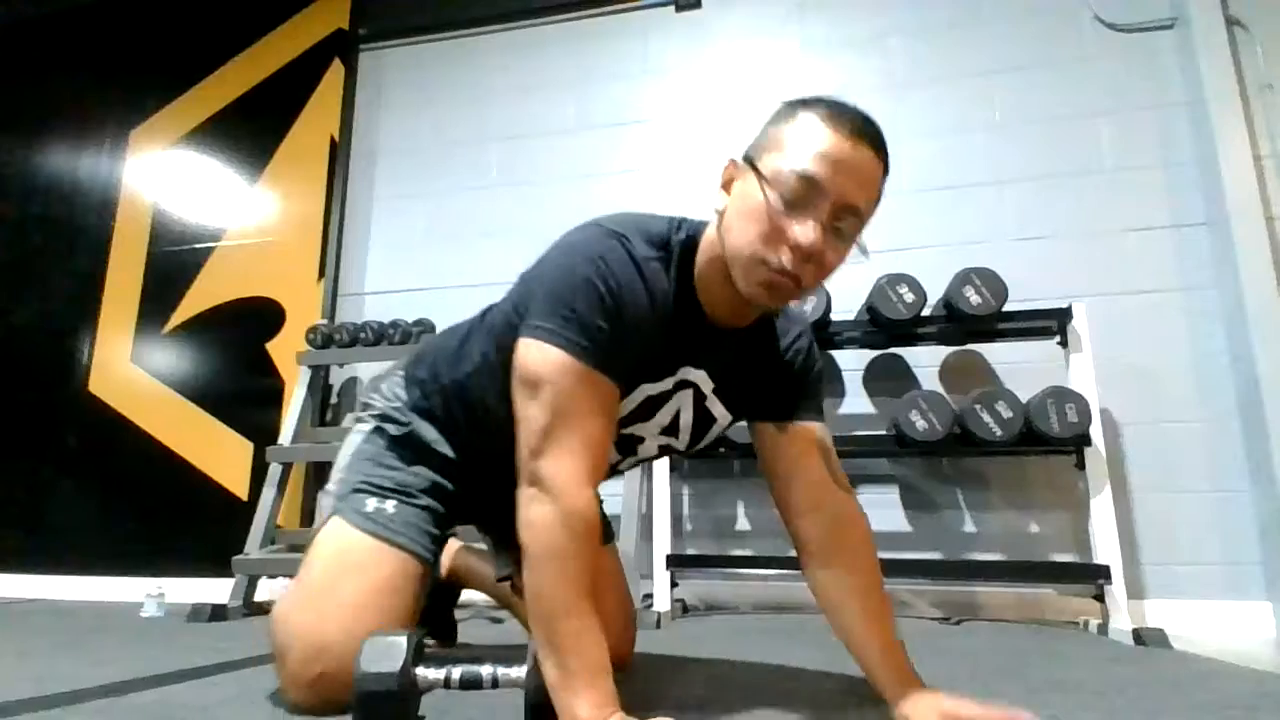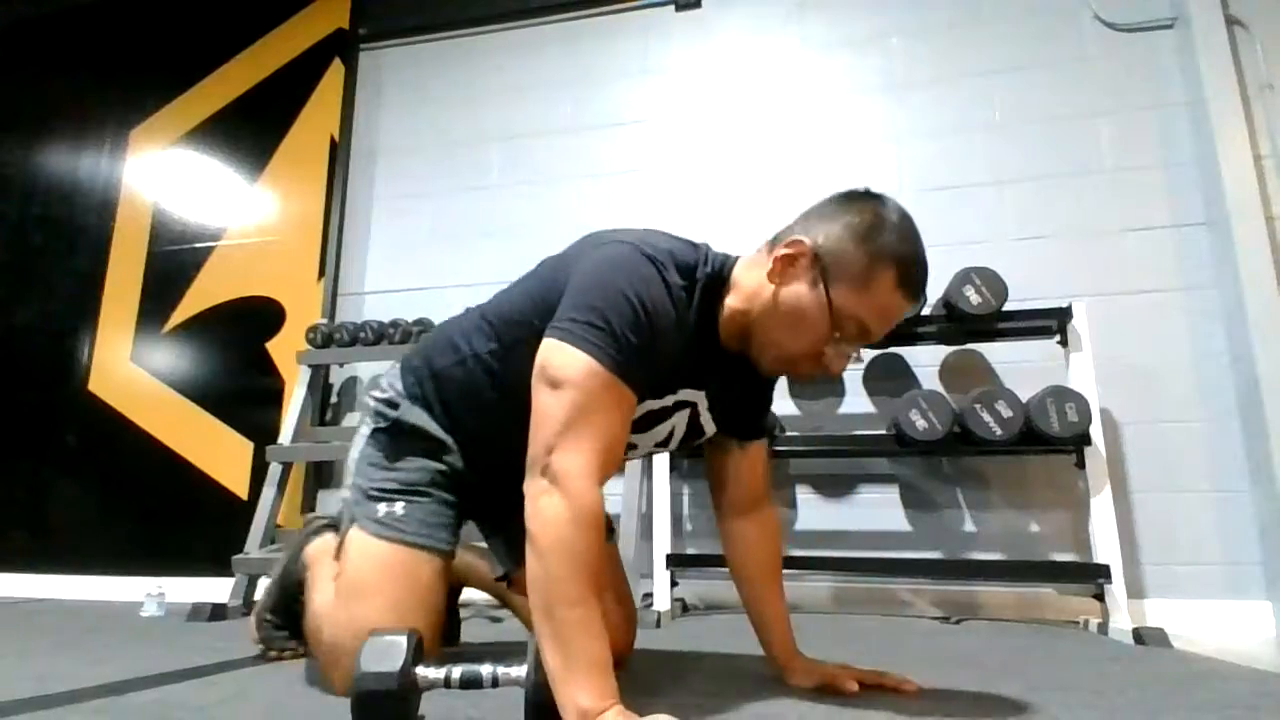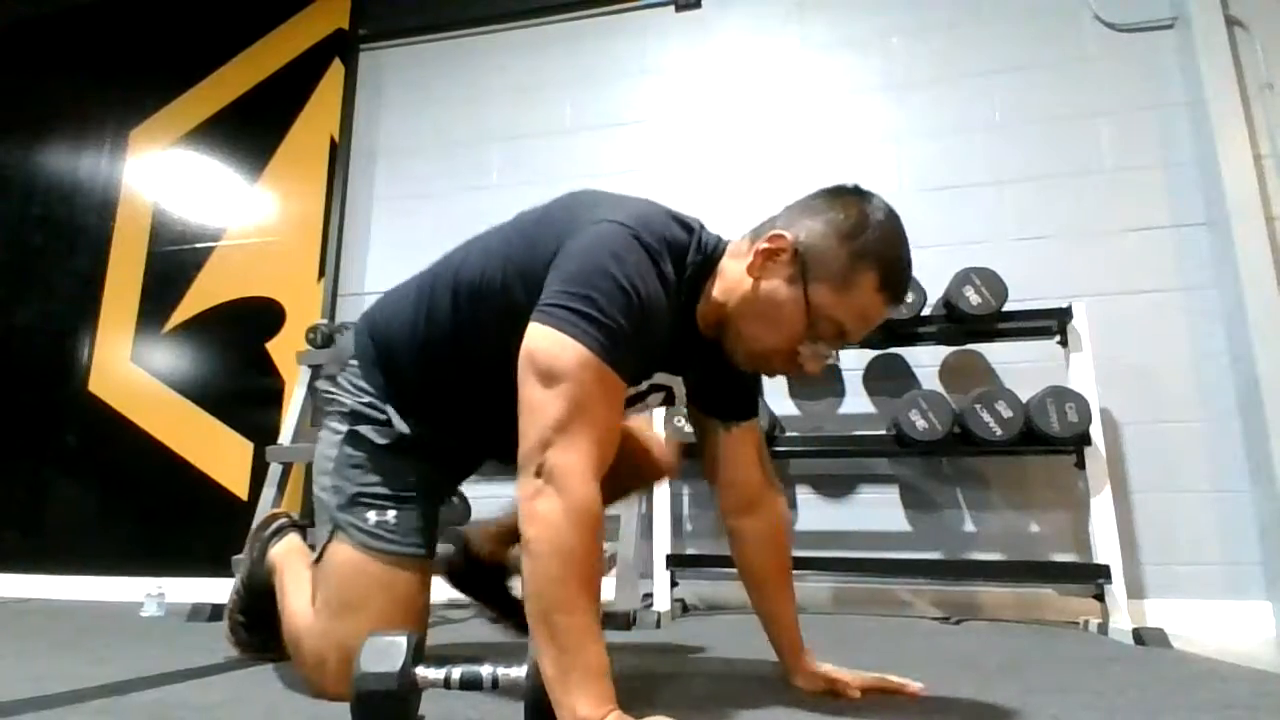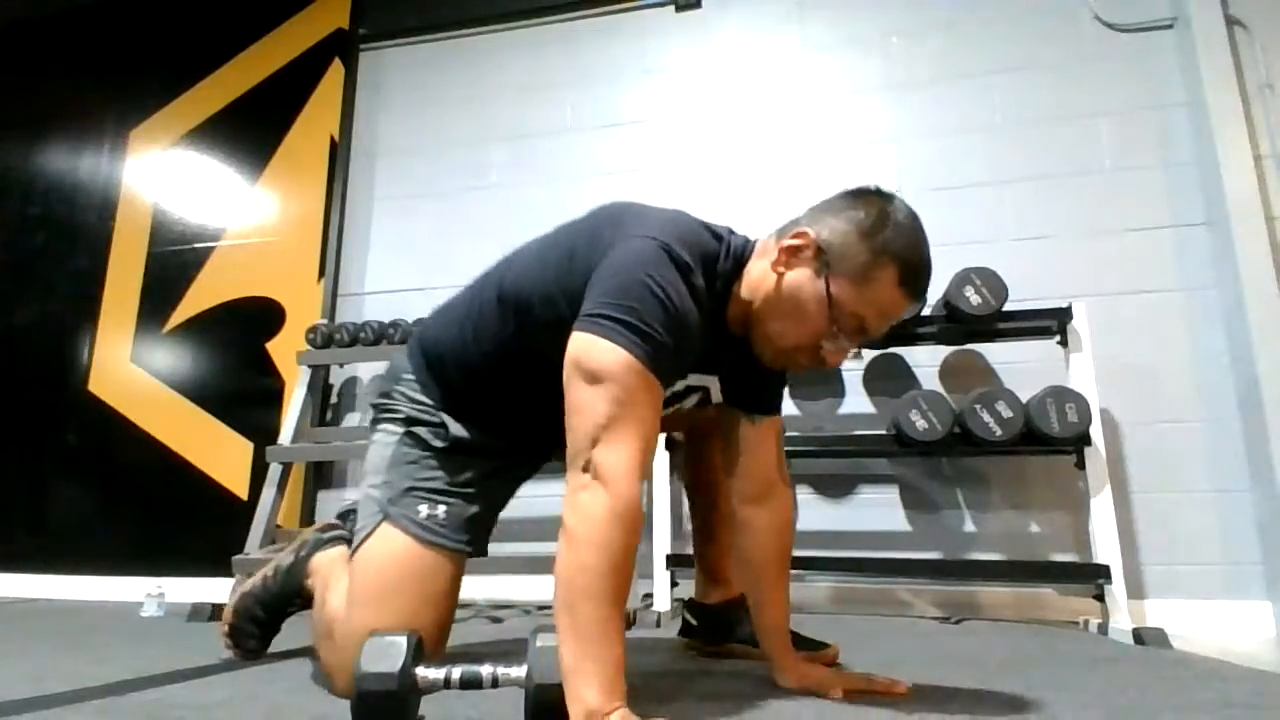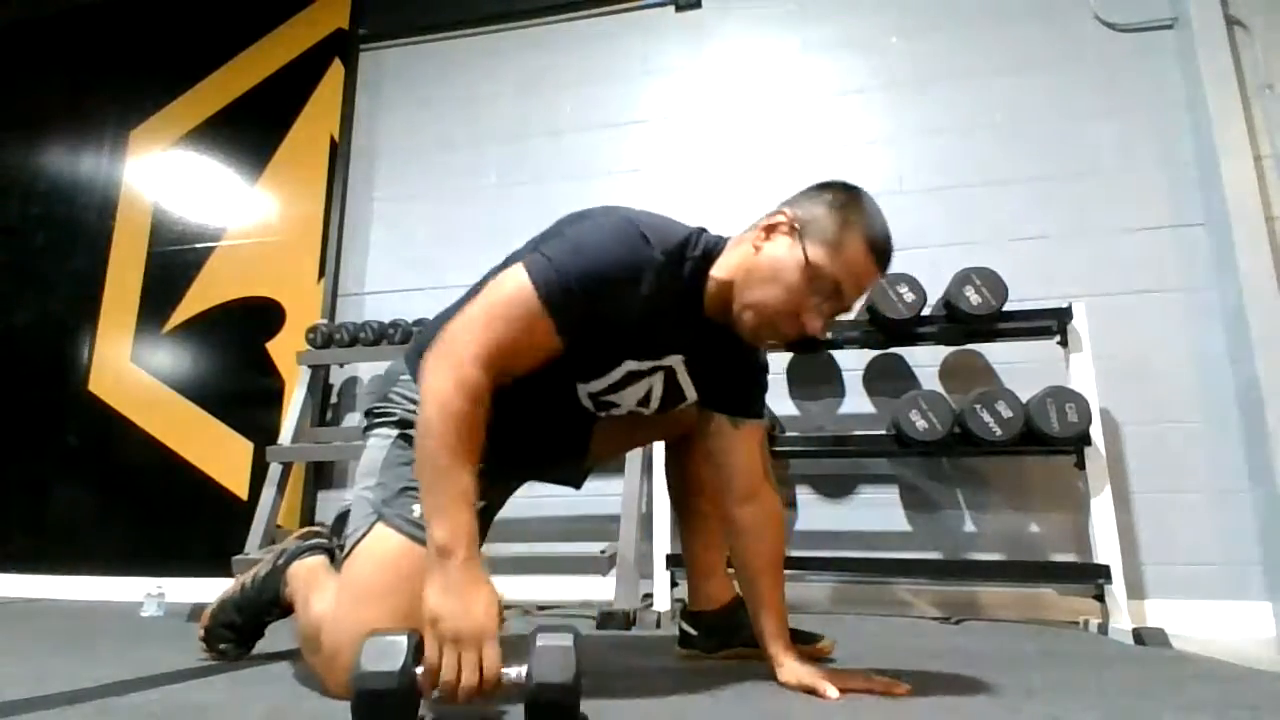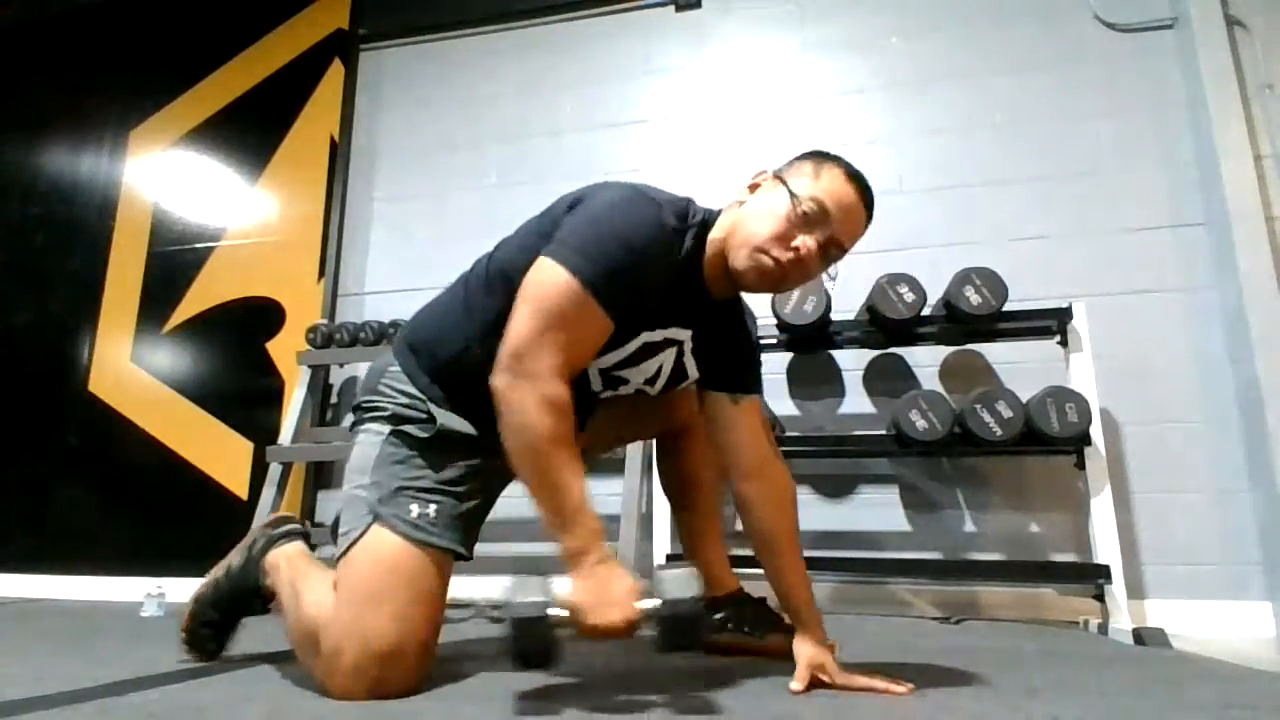
dt=0.4s
person 1, frame 1
left shoulder: (781, 351)
right shoulder: (607, 266)
left elbow: (821, 509)
right elbow: (552, 489)
left hip: (537, 470)
right hip: (422, 434)
left knee: (608, 647)
left ankle: (459, 568)
right ankle: (371, 562)
person 1, frame 2
left shoulder: (747, 364)
right shoulder: (635, 282)
left elbow: (746, 510)
right elbow: (561, 483)
left wrist: (789, 661)
left hip: (526, 451)
right hip: (423, 425)
left knee: (607, 643)
left ankle: (454, 569)
right ankle: (318, 558)
person 1, frame 3
left shoulder: (730, 328)
right shoulder: (625, 259)
left elbow: (750, 503)
right elbow: (556, 479)
left wrist: (799, 661)
left hip: (495, 403)
right hip: (394, 396)
left ankle: (483, 554)
right ankle: (285, 555)
person 1, frame 4
left shoulder: (762, 327)
right shoulder: (659, 271)
left elbow: (760, 494)
right elbow: (603, 479)
left wrist: (783, 657)
left hip: (552, 403)
right hip: (447, 409)
left ankle: (718, 610)
right ankle: (323, 563)
person 1, frame 5
left shoulder: (736, 350)
right shoulder: (625, 254)
left elbow: (748, 493)
right elbow: (451, 367)
left wrist: (781, 649)
right wrist: (454, 570)
right hip: (439, 415)
right knee: (365, 665)
left ankle: (712, 615)
right ankle: (302, 571)
person 1, frame 6
left shoulder: (723, 324)
right shoulder: (633, 224)
left elbow: (756, 471)
right elbow: (522, 378)
left wrist: (809, 630)
right wrist: (590, 560)
right hip: (432, 407)
right knee: (368, 667)
left ankle: (719, 604)
right ankle: (279, 559)
